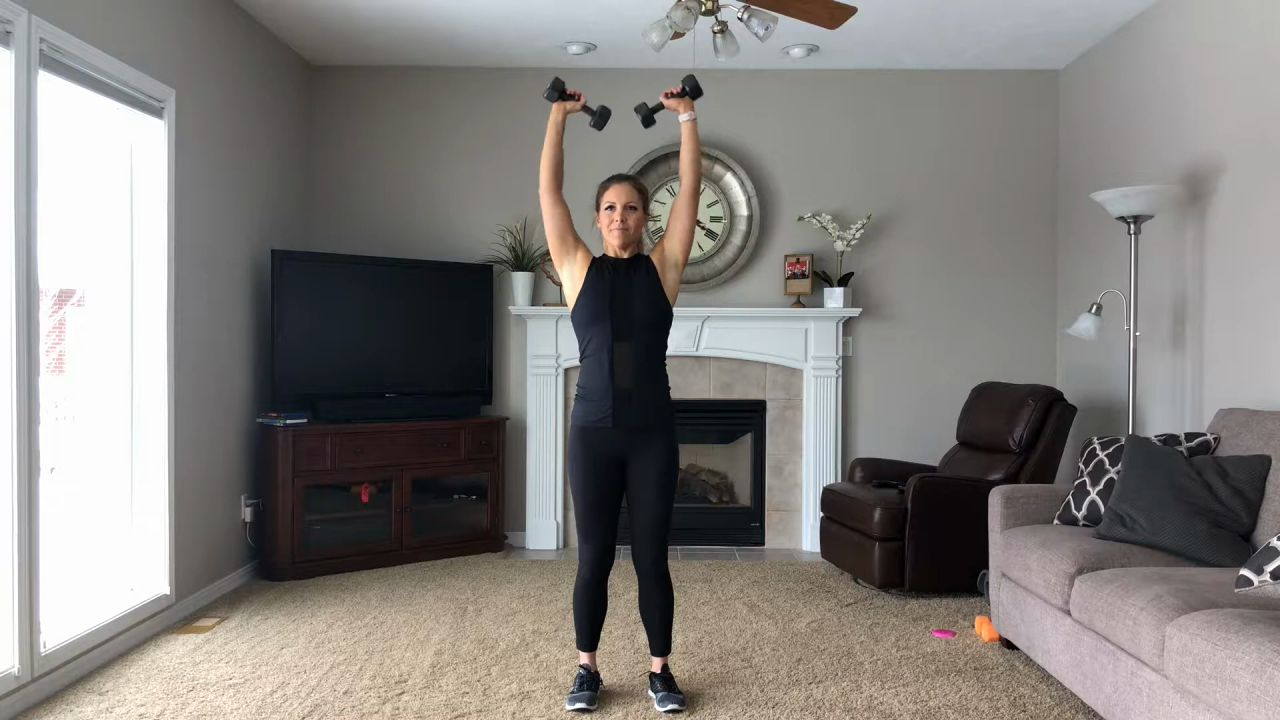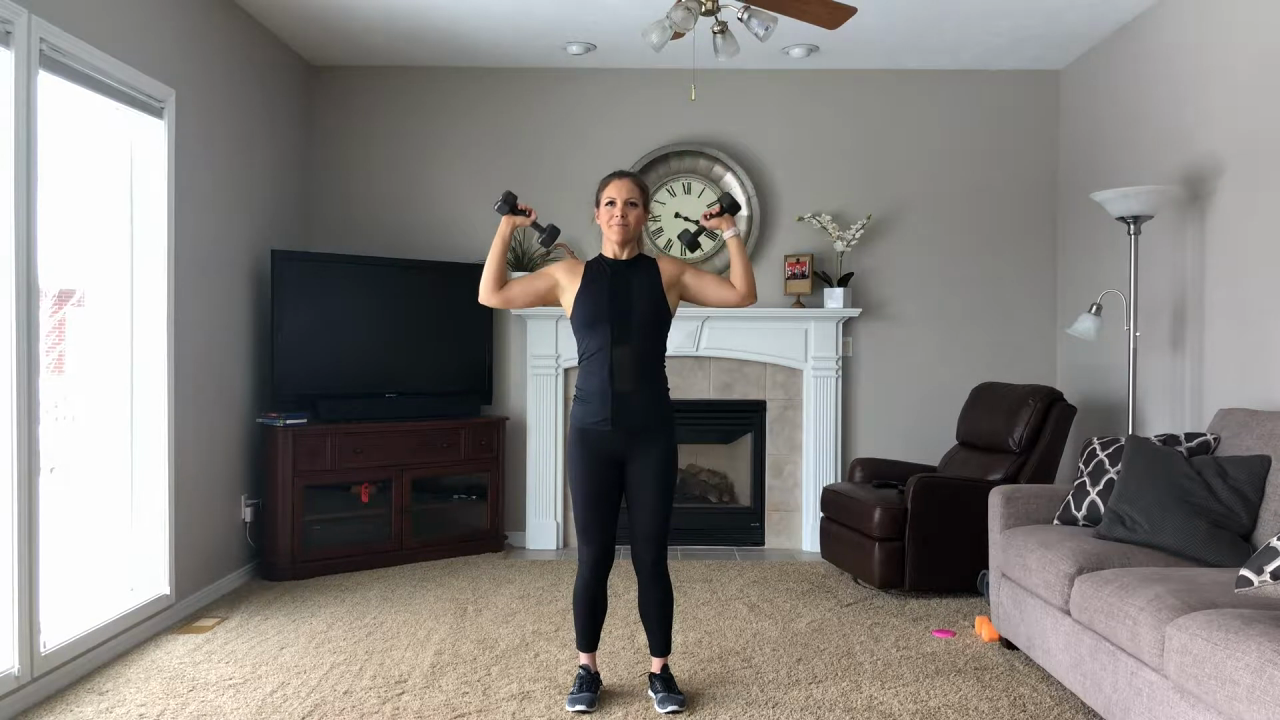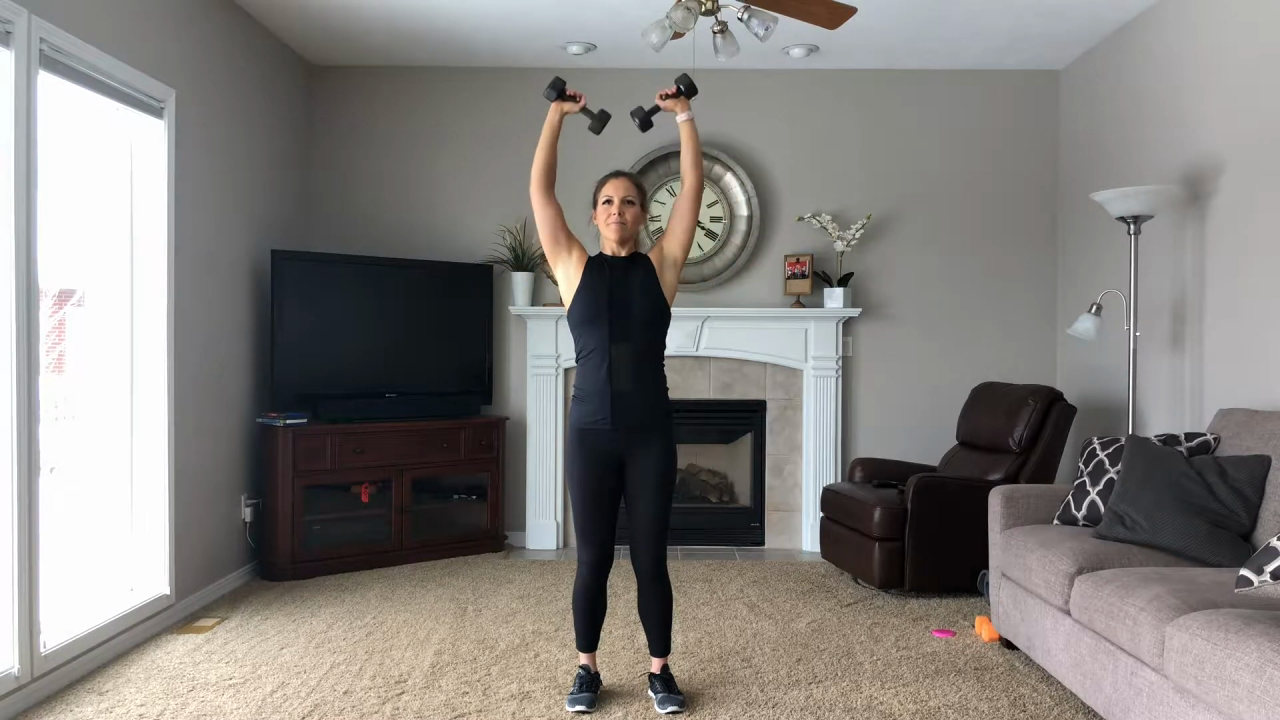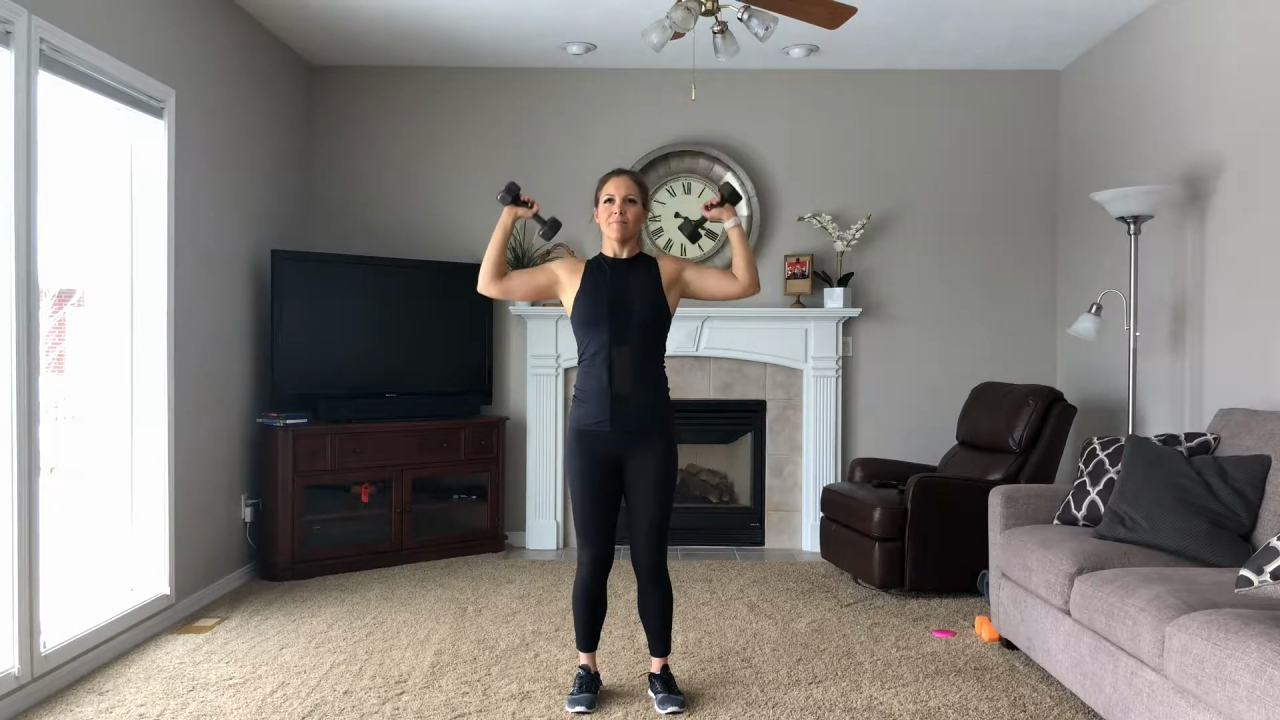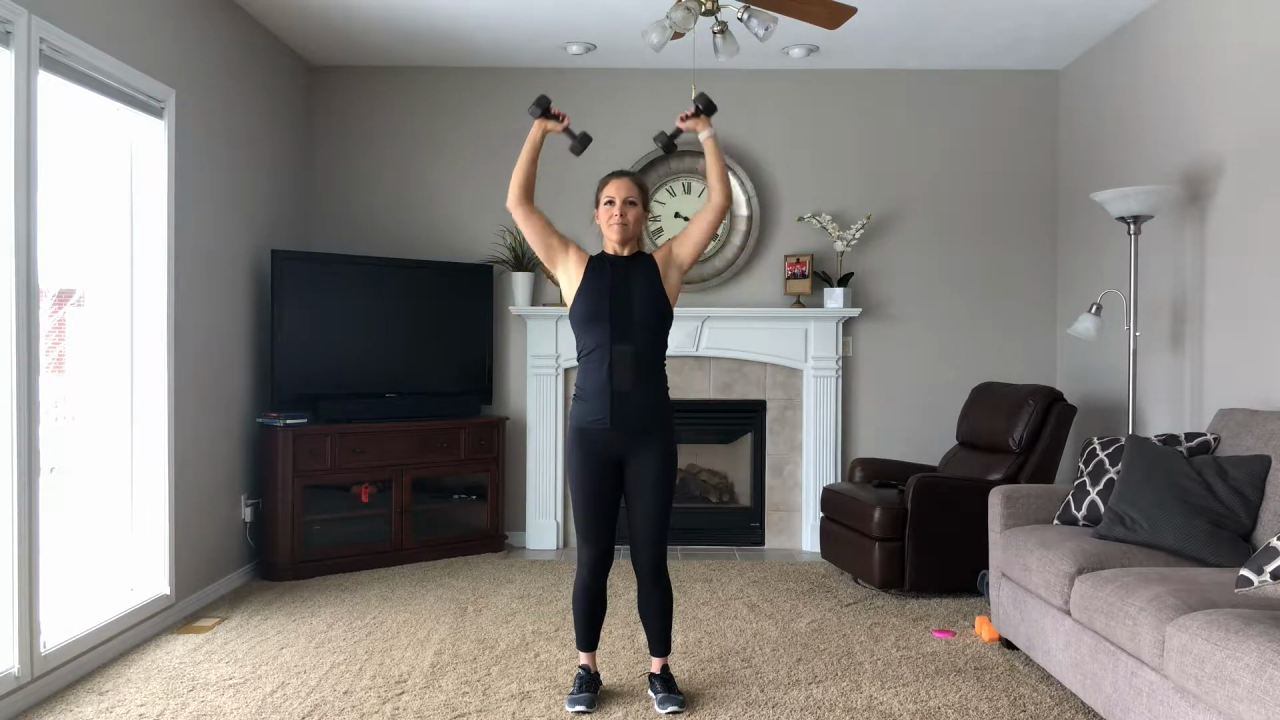
dt=1s
person 1, frame 1
left shoulder: (662, 267)
right shoulder: (577, 267)
left elbow: (690, 187)
right elbow: (548, 186)
left wrist: (685, 117)
right wrist: (559, 115)
left hip: (652, 435)
right hip: (593, 433)
left knee: (651, 558)
right knee: (593, 558)
right ankle: (586, 669)
person 1, frame 2
left shoulder: (668, 272)
right shoulder: (570, 274)
left elbow: (743, 293)
right elbow: (491, 294)
left wrist: (729, 230)
right wrist: (506, 228)
left hip: (651, 433)
right hip: (592, 433)
left knee: (651, 558)
right knee: (593, 558)
left ankle: (660, 670)
right ankle: (587, 670)
person 1, frame 3
left shoulder: (661, 266)
right shoulder: (573, 266)
left elbow: (692, 185)
right elbow: (540, 186)
left wrist: (683, 116)
right wrist: (557, 115)
left hip: (650, 435)
right hip: (591, 434)
left knee: (651, 560)
right knee: (592, 560)
right ankle: (587, 669)
person 1, frame 4
left shoulder: (668, 271)
right shoulder: (570, 273)
left elbow: (745, 283)
right elbow: (490, 284)
left wrist: (730, 220)
right wrist: (508, 218)
left hip: (651, 435)
right hip: (590, 433)
left knee: (650, 559)
right knee: (592, 559)
left ankle: (660, 671)
right ankle: (587, 669)
person 1, frame 5
left shoulder: (665, 264)
right shoulder: (573, 265)
left elbow: (720, 200)
right elbow: (518, 201)
left wrist: (705, 135)
right wrist: (539, 132)
left hip: (650, 435)
right hip: (591, 433)
left knee: (650, 559)
right knee: (592, 558)
left ankle: (660, 670)
right ankle: (587, 669)
